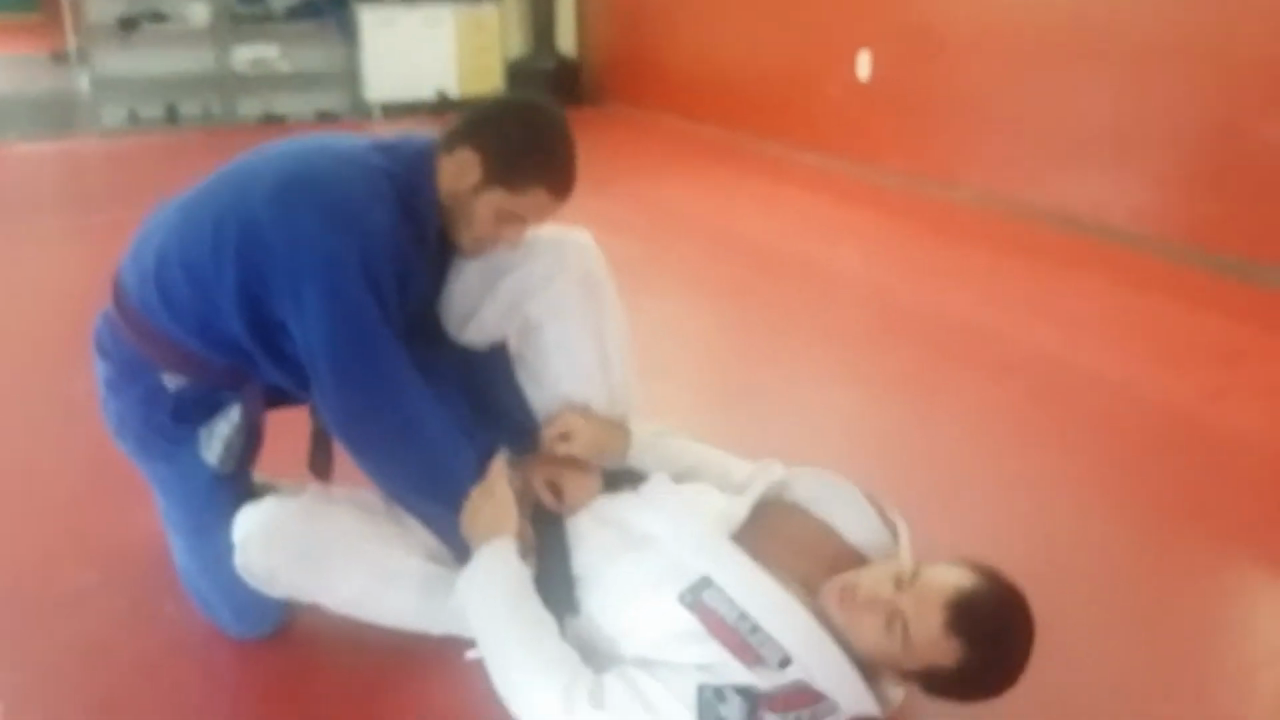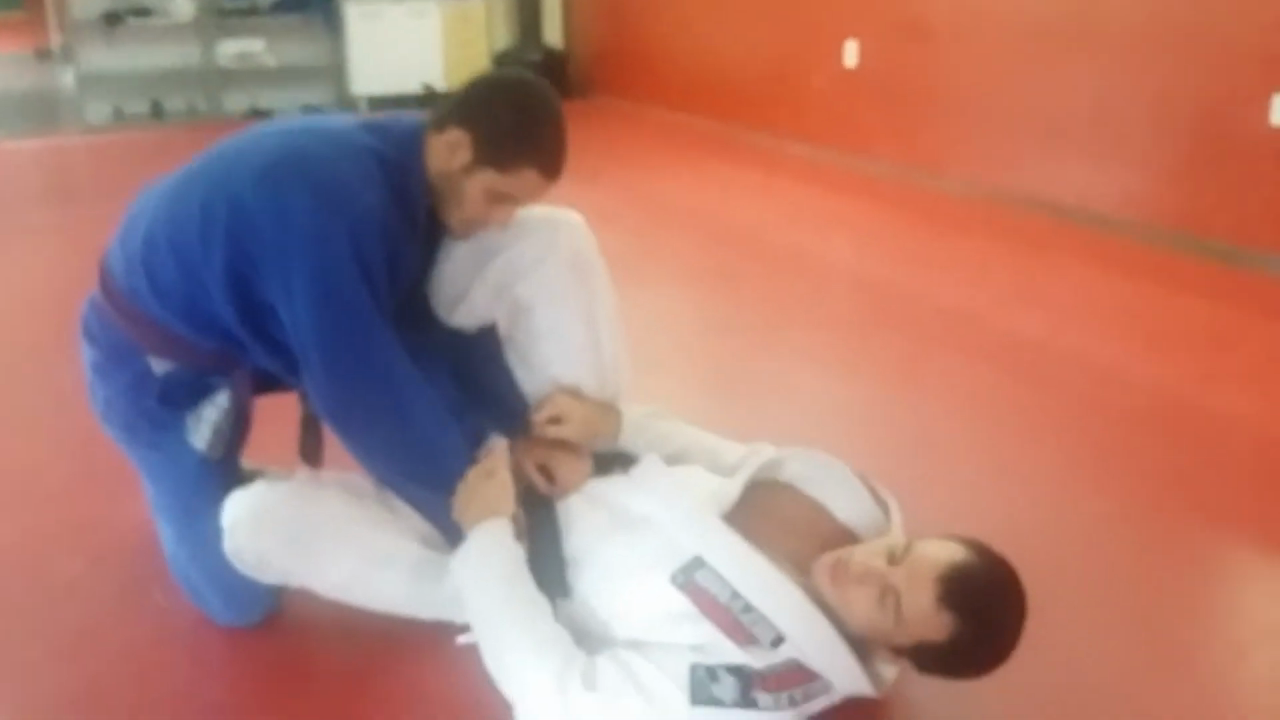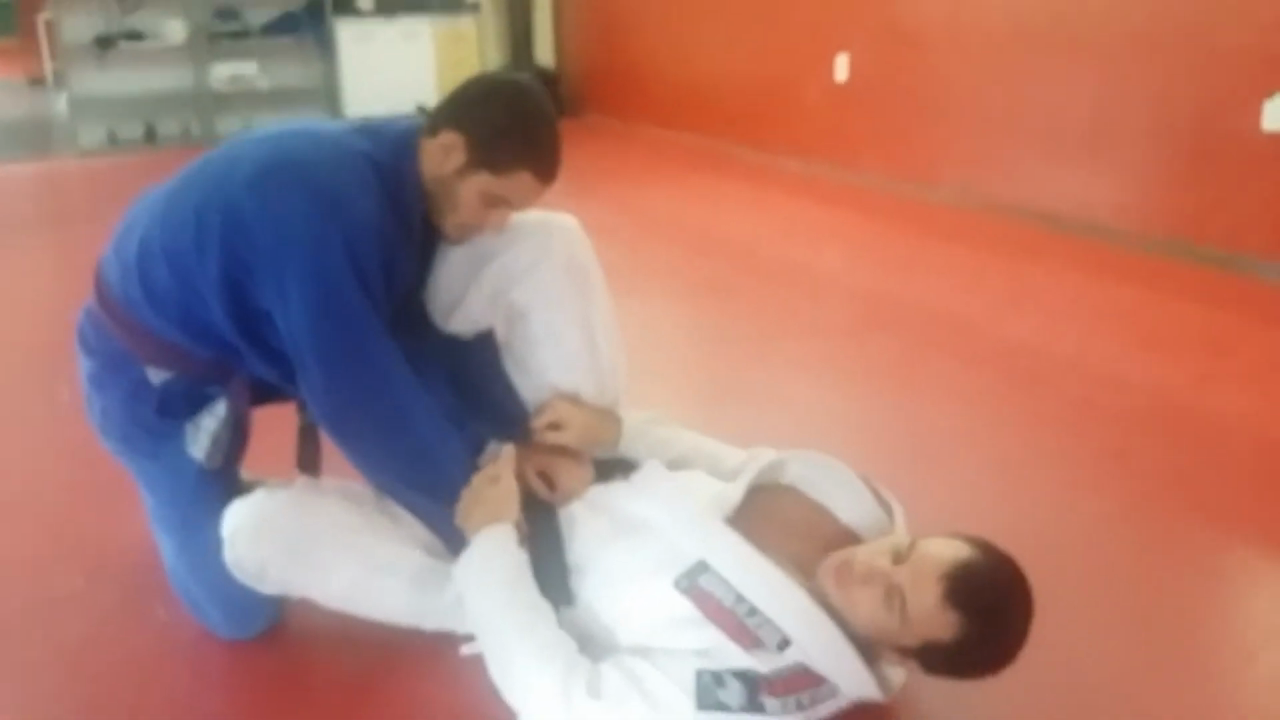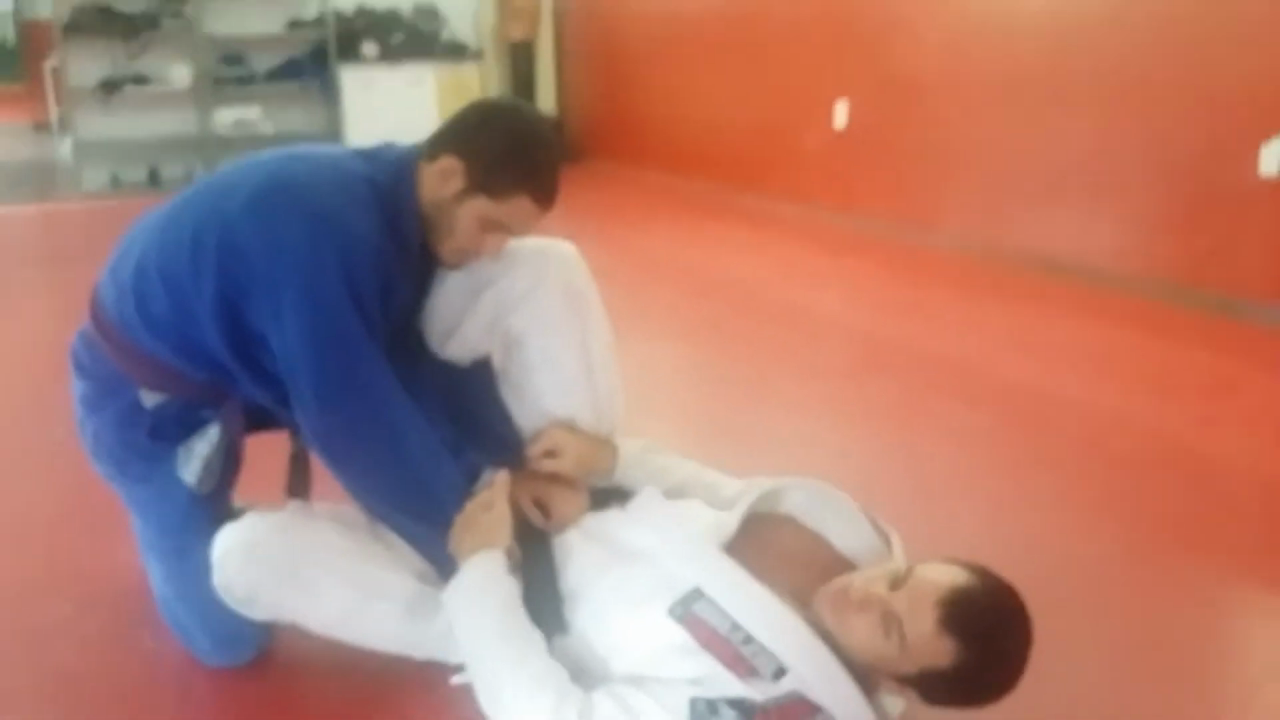
dt=0.1s
person 1, frame 1
right shoulder: (862, 526)
left wrist: (493, 554)
right wrist: (621, 443)
left hip: (529, 581)
right hip: (591, 486)
left knee: (264, 536)
person 1, frame 2
right shoulder: (853, 503)
left wrist: (487, 537)
right wrist: (613, 424)
left hip: (523, 564)
right hip: (582, 472)
left knee: (255, 519)
person 1, frame 3
right shoulder: (854, 504)
left wrist: (490, 542)
right wrist: (613, 429)
left hip: (522, 568)
right hip: (583, 476)
left knee: (254, 529)
person 1, frame 4
right shoulder: (848, 534)
left wrist: (479, 571)
right wrist: (611, 458)
left hip: (513, 594)
right hip: (587, 508)
left knee: (246, 554)
person 2, frame 1
left shoulder: (410, 189)
right shoulder: (344, 219)
left elbow: (447, 344)
right elbow: (374, 407)
left wrist: (528, 449)
left hip: (262, 338)
right hip: (169, 368)
right knee: (250, 610)
right ankle: (195, 493)
person 2, frame 2
left shoulder: (402, 168)
right shoulder: (330, 200)
left elbow: (439, 326)
right elbow: (362, 389)
left wrist: (519, 433)
left hip: (249, 323)
right hip: (156, 355)
right knee: (240, 597)
right ankle: (187, 481)
person 2, frame 3
left shoulder: (397, 174)
right shoulder: (325, 204)
left elbow: (435, 333)
right elbow: (360, 395)
left wrist: (518, 439)
left hip: (244, 330)
right hip: (153, 364)
right knee: (240, 610)
right ankle: (185, 489)
person 2, frame 4
left shoulder: (401, 205)
right shoulder: (322, 229)
left elbow: (431, 365)
right elbow: (357, 421)
left wrist: (513, 468)
left hip: (248, 354)
right hip: (149, 389)
right knee: (228, 638)
right ankle: (176, 518)
